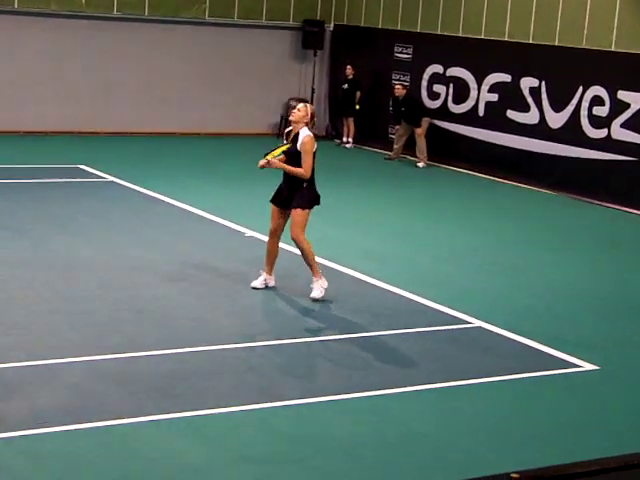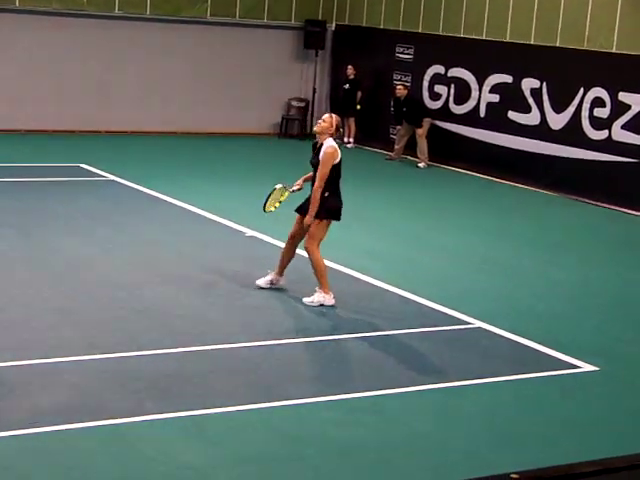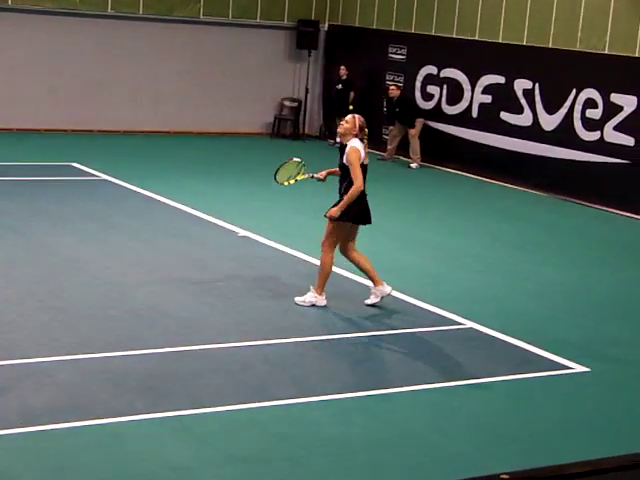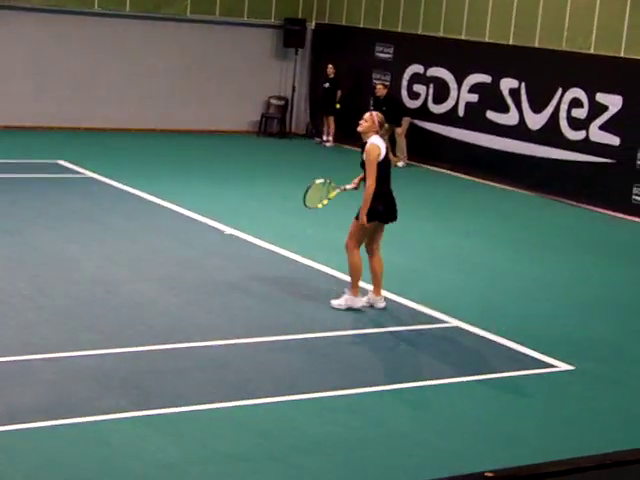
dt=0.3s
person 1, frame 1
left shoulder: (306, 138)
right shoulder: (289, 133)
left elbow: (305, 172)
left wrist: (278, 166)
right wrist: (270, 161)
left hip: (303, 190)
right hip: (287, 187)
left knee: (297, 236)
right knee: (274, 233)
left ankle: (319, 278)
right ankle: (268, 276)
person 1, frame 2
left shoulder: (329, 149)
right shoulder: (318, 144)
left elbow: (319, 185)
left wrist: (311, 214)
right wrist: (303, 179)
left hip: (326, 202)
right hip: (316, 199)
left knee: (311, 246)
right knee: (293, 238)
left ankle: (325, 293)
right ankle: (277, 276)
person 1, frame 3
left shoulder: (352, 149)
right shoulder: (351, 146)
left elbow: (358, 186)
left wrist: (338, 209)
right wrist: (328, 172)
left hip: (352, 203)
right hip: (355, 205)
left knee: (327, 247)
right knee: (347, 249)
left ankle: (318, 295)
right ankle: (379, 286)
person 1, frame 4
left shoulder: (371, 146)
right shoulder: (378, 143)
left elbow: (371, 185)
left wrist: (363, 213)
right wrist: (360, 179)
left hip: (377, 203)
right hip: (386, 201)
left knee: (352, 245)
right knee: (372, 248)
left ankle: (353, 296)
right ankle: (376, 296)
